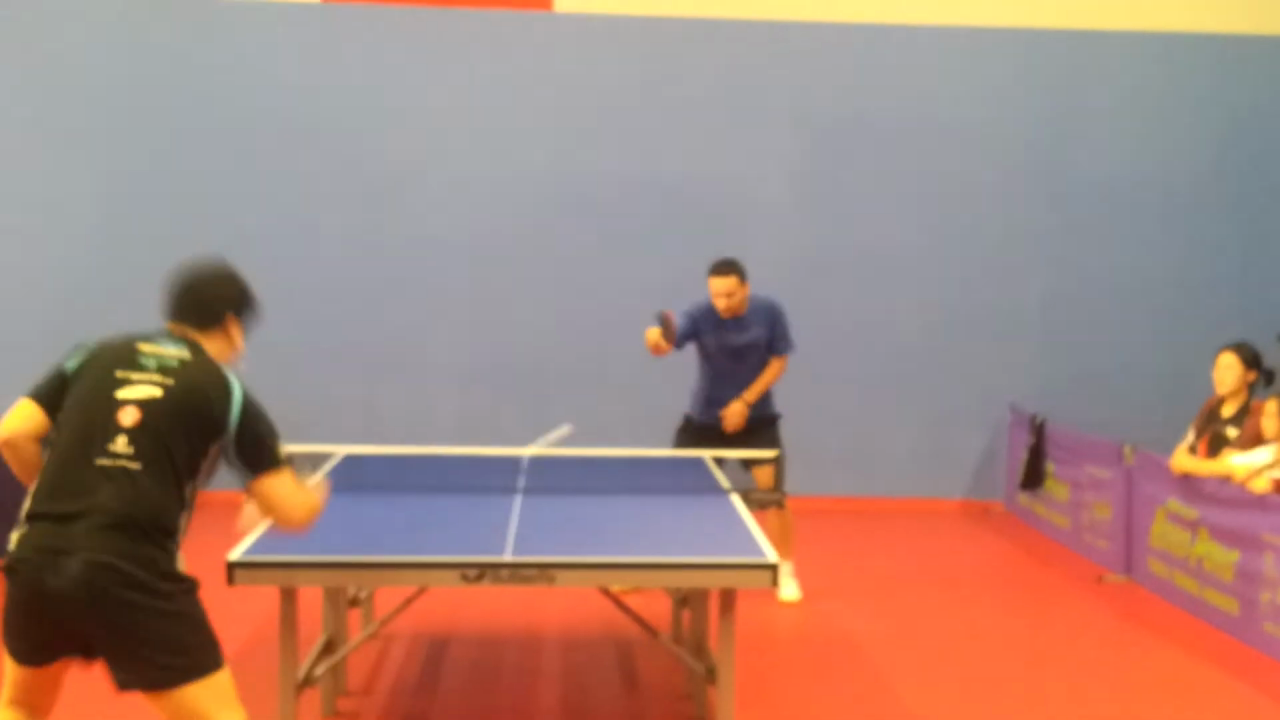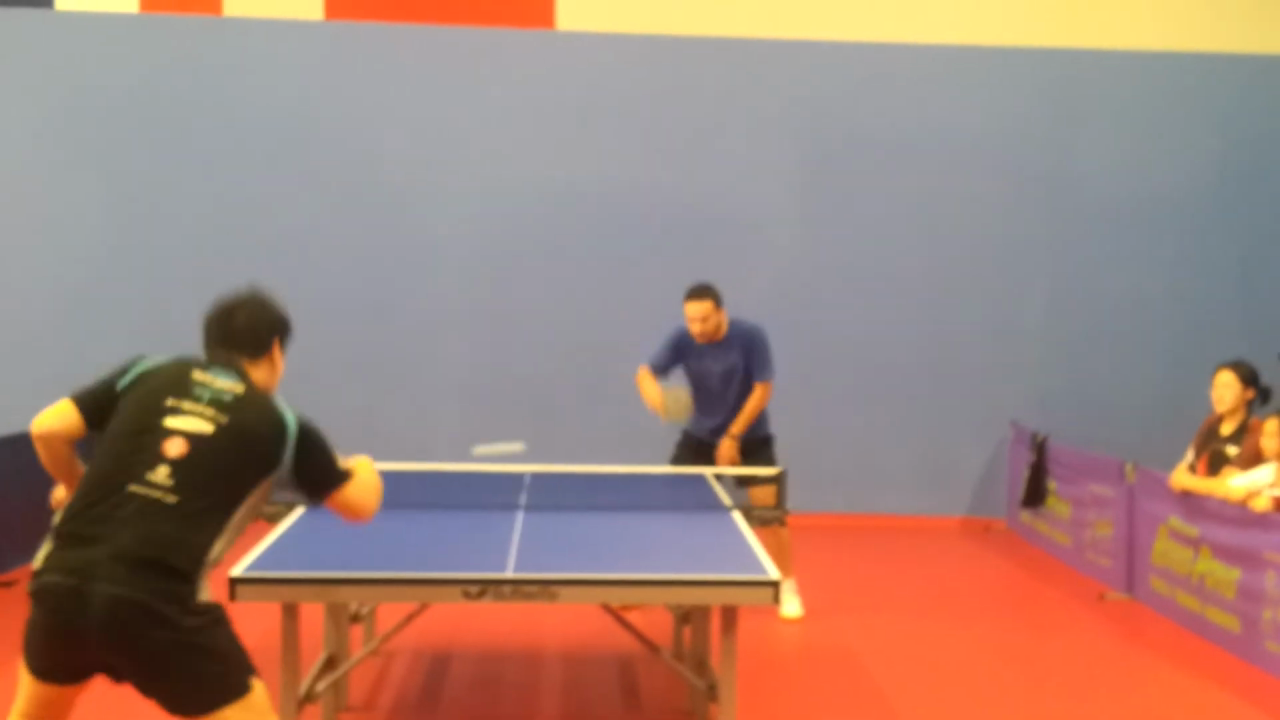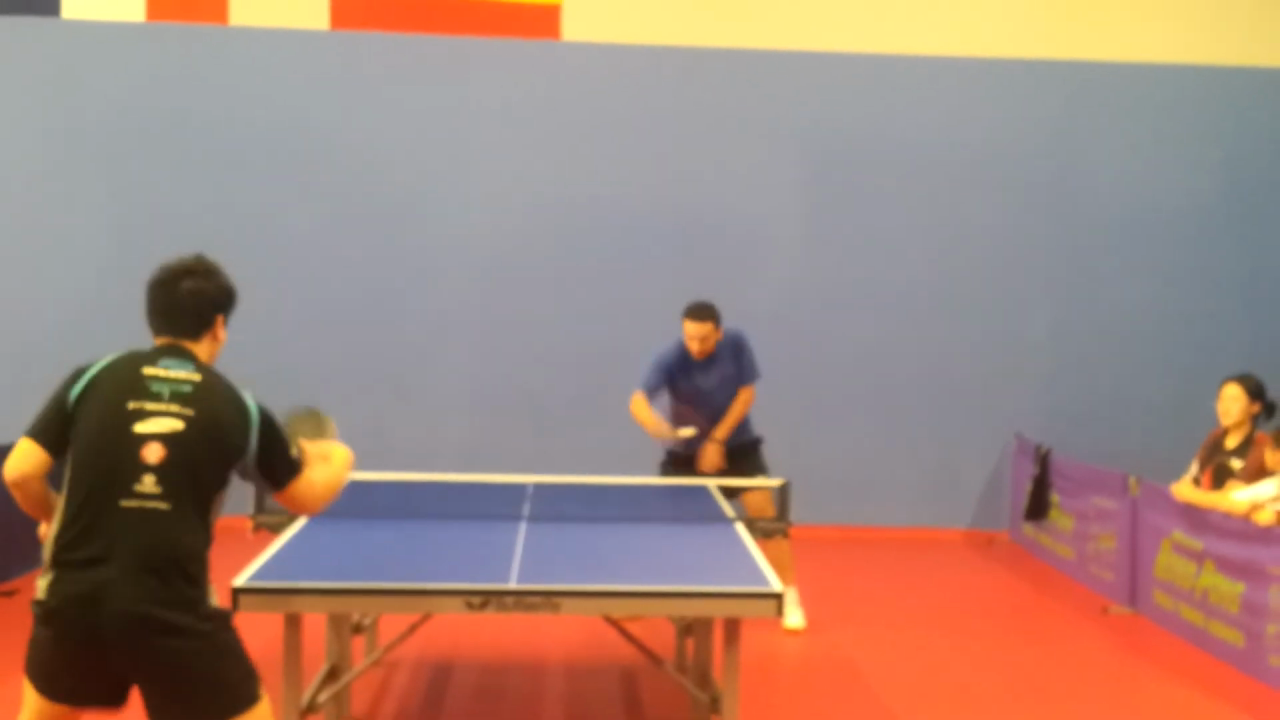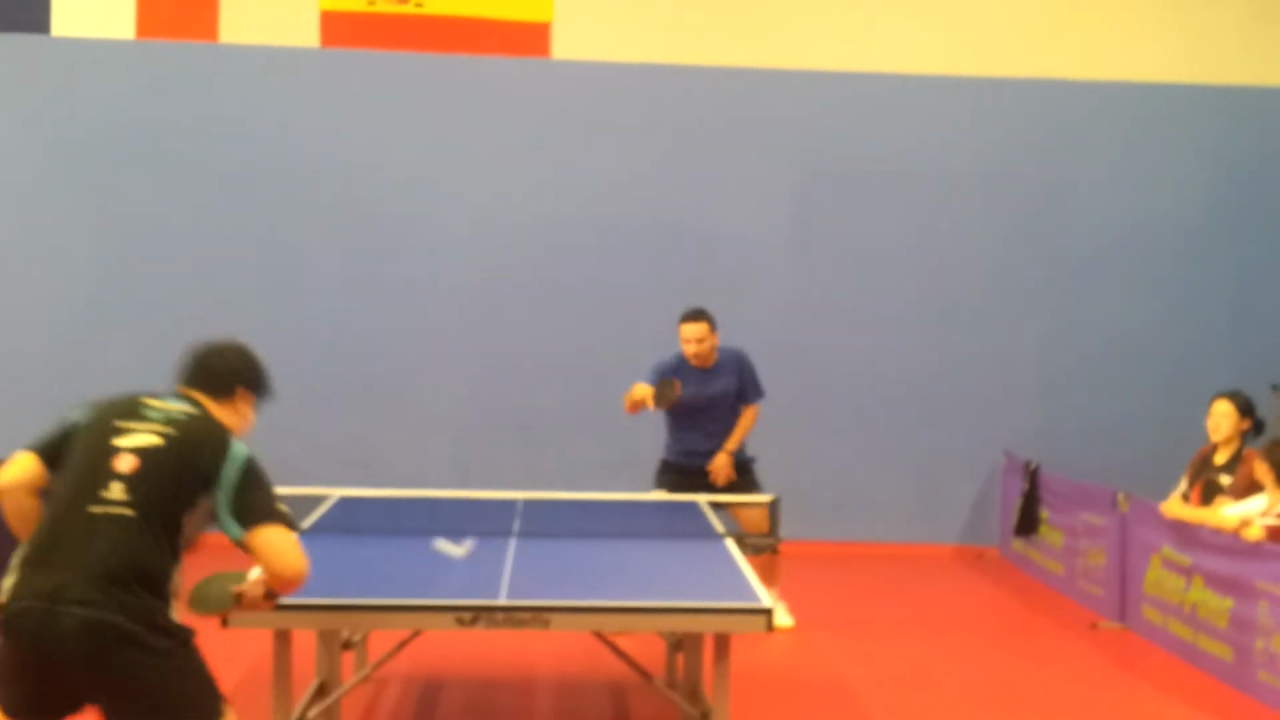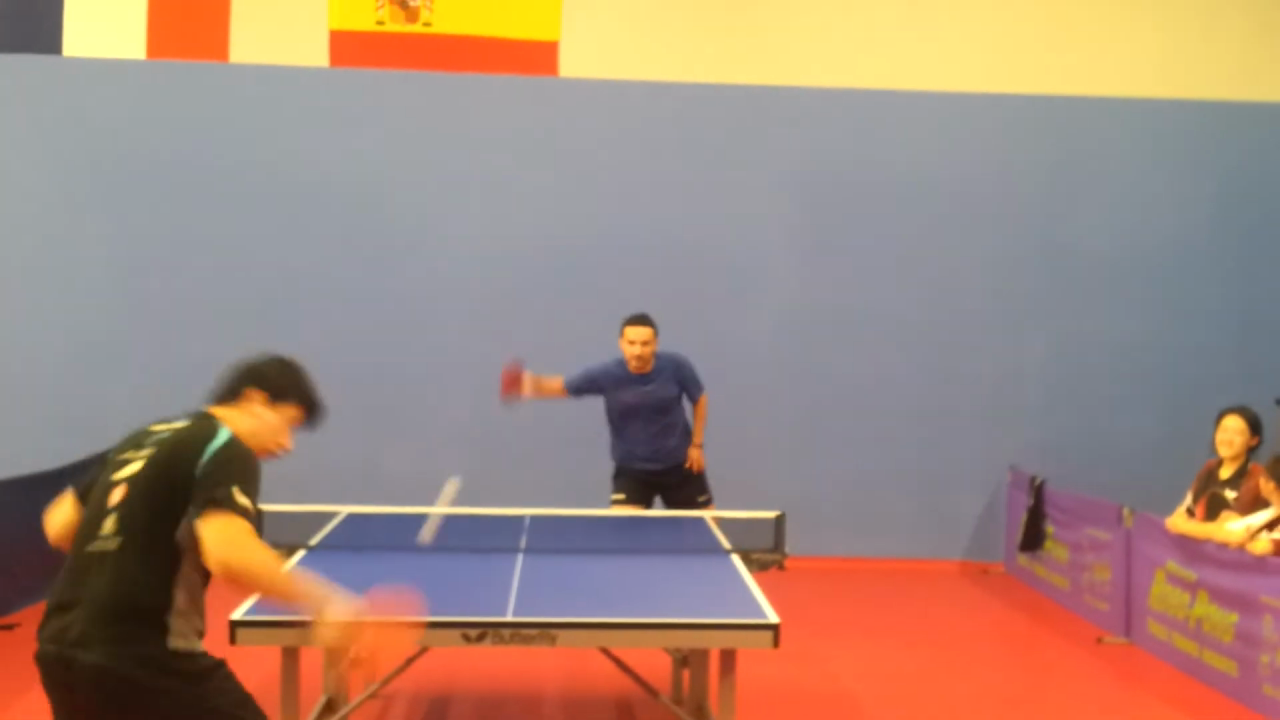
dt=1s
person 1, frame 1
left shoulder: (97, 355)
right shoulder: (229, 395)
right elbow: (294, 512)
right wrist: (315, 492)
left hip: (37, 561)
right hip: (133, 575)
person 1, frame 2
left shoulder: (143, 375)
right shoulder: (278, 424)
left elbow: (47, 430)
right elbow: (361, 504)
left wrist: (76, 488)
right wrist: (364, 472)
left hip: (66, 579)
right hip: (160, 606)
person 1, frame 3
left shoulder: (91, 378)
right shoulder: (238, 411)
right elbow: (308, 498)
right wrist: (339, 459)
left hip: (72, 600)
right hip: (171, 613)
person 1, frame 4
left shoulder: (102, 414)
right shoulder: (226, 452)
right elbow: (288, 567)
right wrist: (265, 589)
left hip: (31, 611)
right hip: (126, 627)
person 1, frame 5
left shoulder: (138, 441)
right shoulder: (220, 449)
left elbow: (58, 525)
right elbow: (230, 556)
right wrist: (321, 598)
left hip: (64, 651)
right hip: (154, 659)
person 2, frame 1
left shoulder: (770, 312)
right shoulder: (699, 315)
left elbow: (779, 361)
right elbow: (661, 346)
left wrist: (744, 402)
right wrist: (656, 337)
left hip: (756, 418)
right hip: (703, 419)
left knee: (772, 493)
left ankle: (786, 571)
person 2, frame 2
left shoulder: (750, 336)
right shoulder: (680, 339)
left elbow: (762, 389)
right elbow: (647, 373)
left wrist: (733, 436)
right wrist: (651, 391)
left hip: (749, 438)
right hip: (700, 438)
left knee: (770, 513)
left ankle: (787, 587)
person 2, frame 3
left shoulder: (737, 344)
right shoulder: (671, 360)
left elbow: (746, 393)
right elbow: (638, 401)
left wrist: (717, 441)
right wrist: (652, 423)
left hip: (739, 448)
right hip: (685, 452)
left knee: (766, 520)
left ankle: (789, 598)
person 2, frame 4
left shoulder: (737, 361)
right shoulder: (669, 369)
left elbow: (751, 407)
right elbow: (631, 405)
left wrist: (727, 452)
right wrist: (639, 394)
left hip: (728, 461)
right hip: (679, 465)
left knee: (762, 531)
left ankle: (771, 598)
person 2, frame 5
left shoulder: (675, 365)
right shoulder: (606, 374)
left elbow: (699, 399)
right elbow: (560, 388)
left wrist: (696, 444)
right wrist: (532, 385)
left hip: (677, 465)
right hip: (631, 470)
